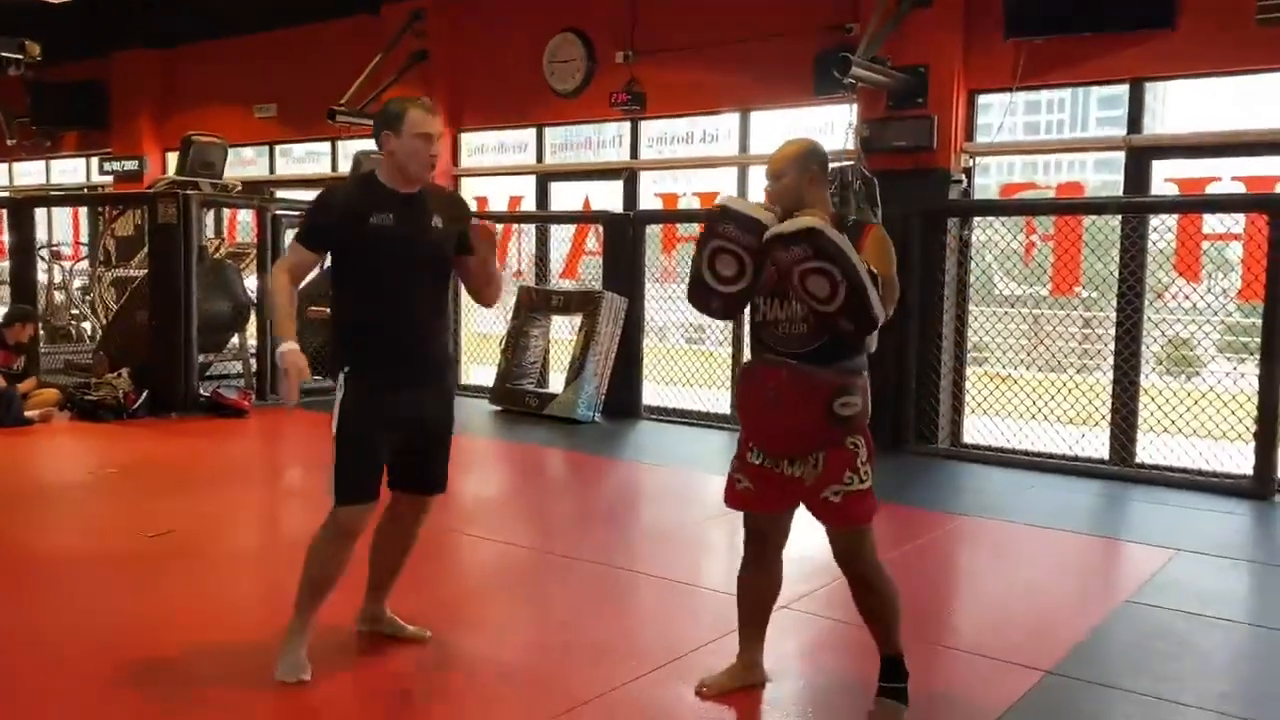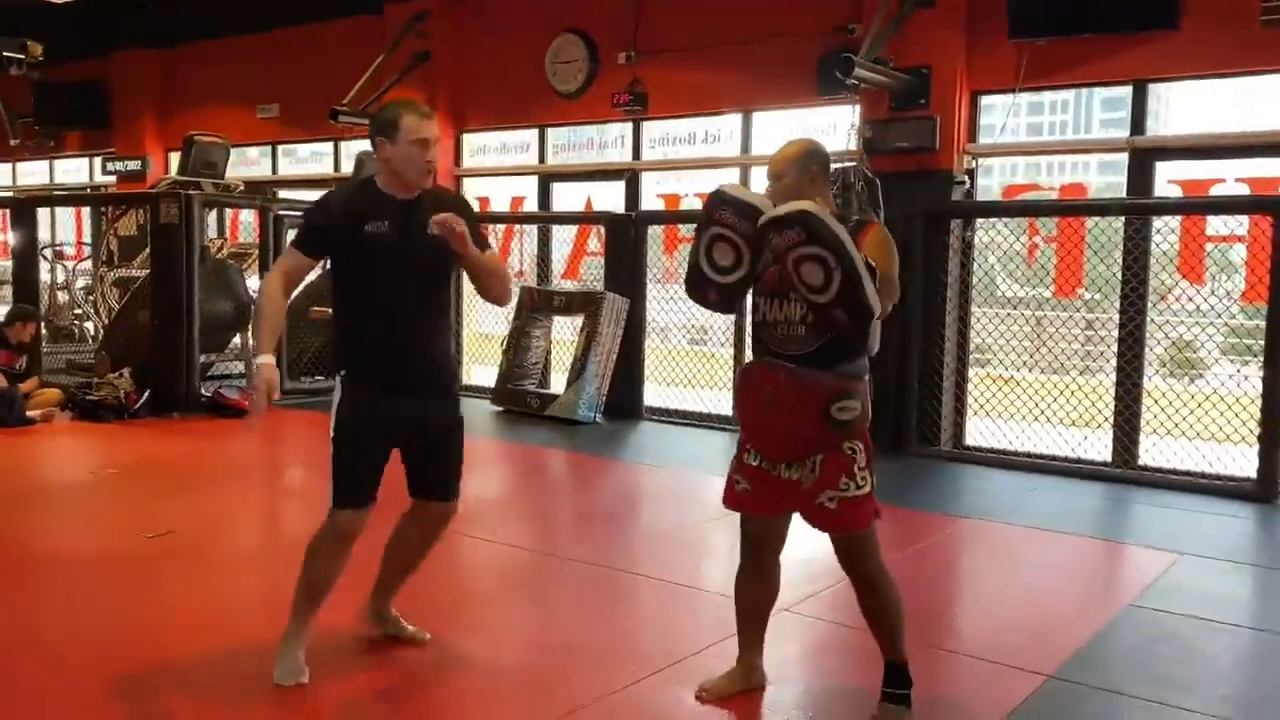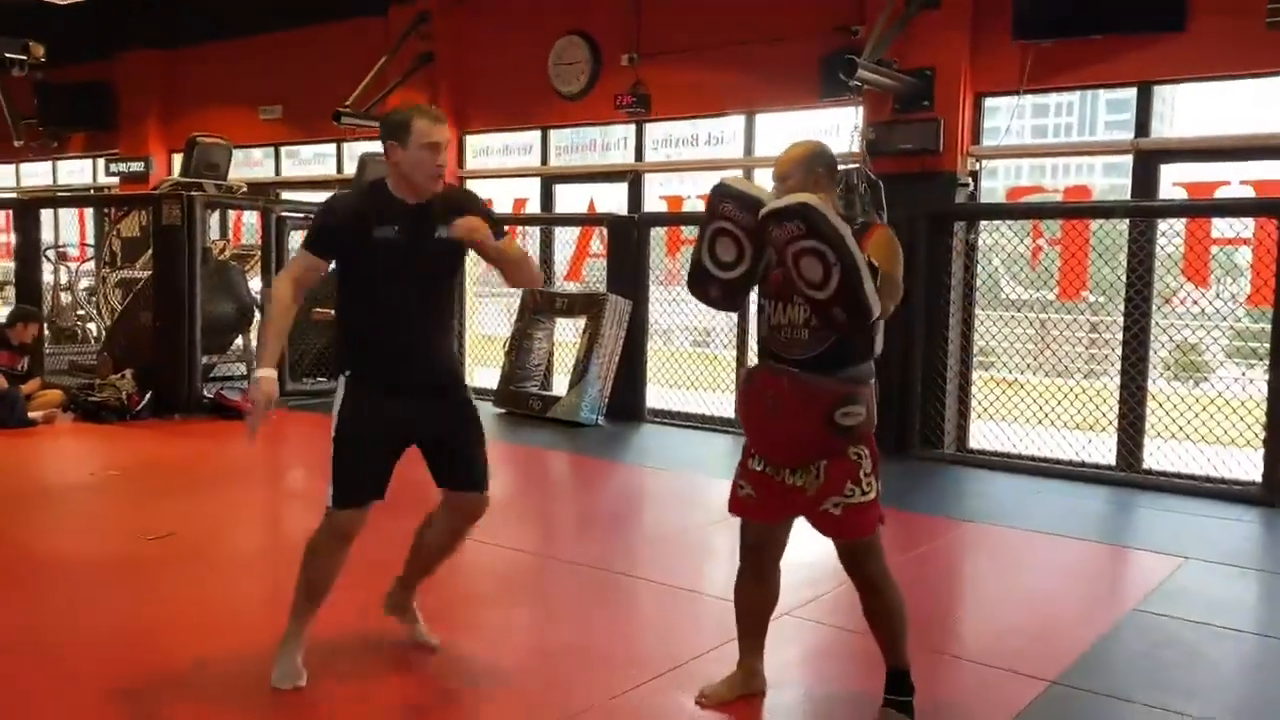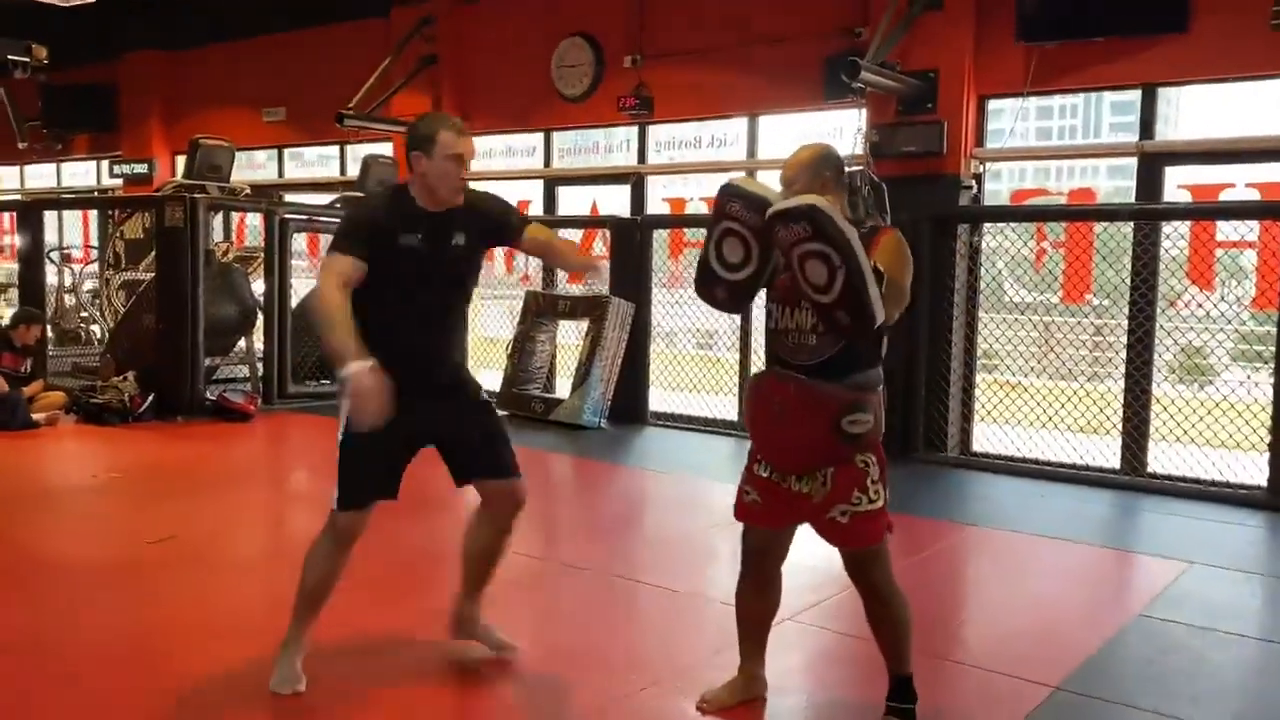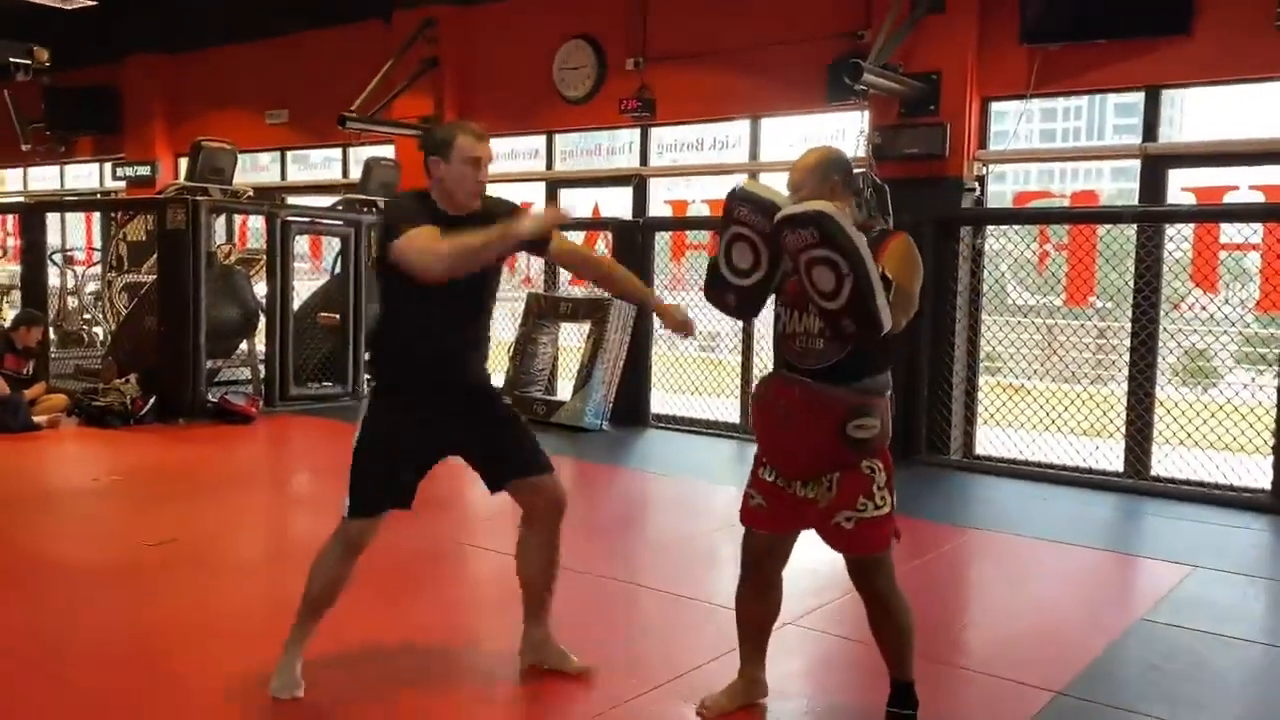
dt=0.1s
person 1, frame 1
left shoulder: (447, 206)
right shoulder: (342, 202)
left elbow: (486, 295)
right elbow: (283, 275)
left wrist: (487, 256)
right wrist: (289, 347)
left hip: (432, 380)
right hip: (366, 382)
left knee: (413, 504)
right knee: (349, 516)
left ankle: (374, 609)
right ankle: (295, 635)
person 1, frame 2
left shoulder: (449, 205)
right shoulder: (340, 208)
left elbow: (500, 292)
right elbow: (279, 279)
left wrist: (470, 248)
right wrist: (266, 356)
left hip: (436, 384)
right hip: (368, 388)
left knee: (436, 510)
right knee: (347, 522)
left ankle: (380, 607)
right ankle: (294, 637)
person 1, frame 3
left shoulder: (461, 205)
right shoulder: (350, 211)
left elbow: (530, 279)
right elbow: (289, 283)
left wrist: (492, 243)
right wrist: (266, 368)
left hip: (439, 384)
right hip: (370, 388)
left knee: (469, 502)
right knee: (344, 521)
left ankle: (402, 597)
right ankle: (293, 639)
person 1, frame 4
left shoulder: (476, 209)
right shoulder: (372, 214)
left elbow: (551, 244)
right elbow: (329, 291)
left wrist: (582, 262)
right wrist: (356, 366)
left hip: (446, 381)
right hip: (381, 386)
left knee: (507, 493)
right knee: (347, 524)
left ankle: (466, 614)
right ankle: (294, 644)
person 1, frame 5
left shoulder: (497, 215)
right shoulder: (405, 215)
left elbow: (579, 258)
right elbow: (436, 262)
left wrist: (655, 304)
right wrist: (523, 230)
left hip: (470, 391)
right hip: (404, 398)
left knee: (547, 498)
right knee: (357, 531)
left ankle: (537, 639)
right ankle: (295, 648)
person 2, frame 1
left shoulder: (863, 237)
right shoulder: (765, 240)
left elbow: (877, 309)
right elbow: (711, 298)
left wrist: (827, 243)
right wrist: (733, 241)
left hip: (833, 418)
right hip: (770, 414)
left knee: (855, 554)
right knee: (760, 541)
left ankle: (893, 677)
right ankle: (749, 661)
person 2, frame 2
left shoulder: (865, 236)
right shoulder: (768, 237)
left elbow: (874, 303)
right elbow: (712, 292)
left wrist: (821, 235)
right wrist: (728, 232)
left hip: (832, 422)
right hip: (769, 418)
left knee: (860, 557)
right knee: (757, 544)
right ankle: (749, 664)
person 2, frame 3
left shoulder: (871, 237)
right shoulder: (773, 239)
left elbow: (876, 303)
left hip: (837, 426)
right hip: (774, 420)
left knee: (864, 562)
right knee: (757, 549)
right ankle: (749, 669)
person 2, frame 4
left shoulder: (880, 241)
right shoulder: (784, 240)
left elbow: (879, 310)
right elbow: (722, 292)
left wrist: (837, 237)
right wrist: (741, 231)
left hip: (845, 432)
right hip: (780, 424)
left knee: (870, 570)
right knee: (758, 555)
right ankle: (751, 673)
person 2, frame 5
left shoulder: (890, 245)
right shoulder: (793, 245)
left elbow: (887, 317)
left wrist: (844, 241)
left hip: (851, 437)
right hip: (786, 428)
left knee: (873, 576)
right knee: (759, 559)
